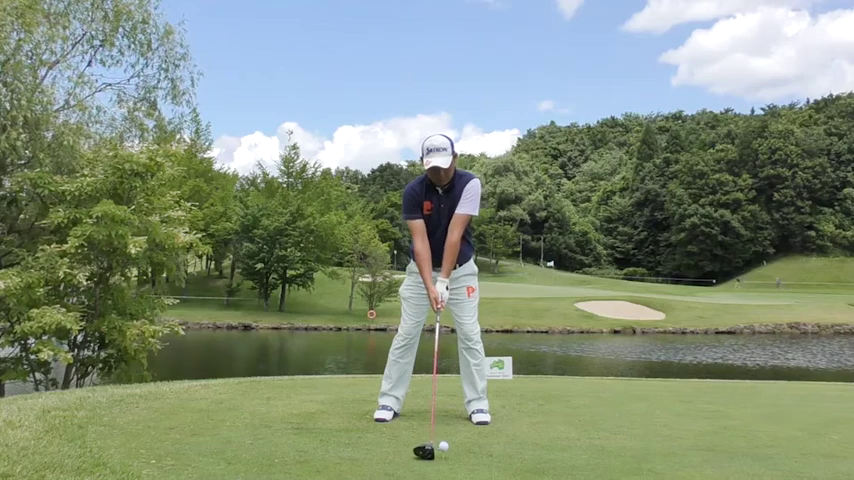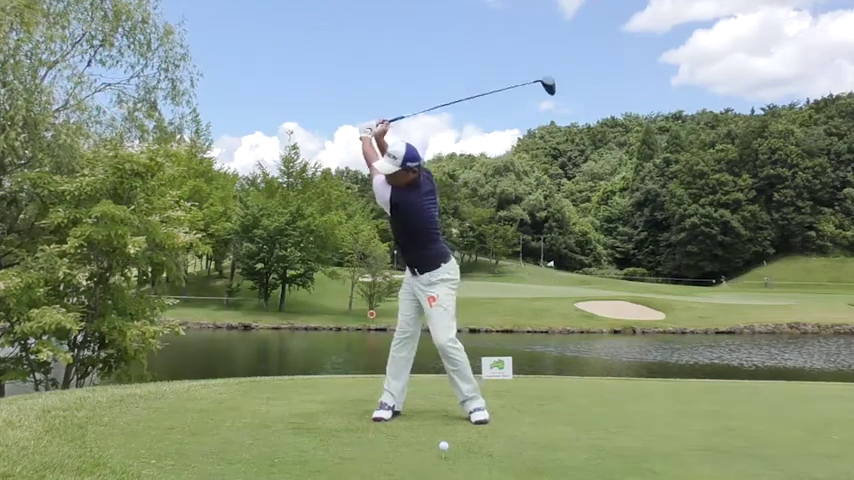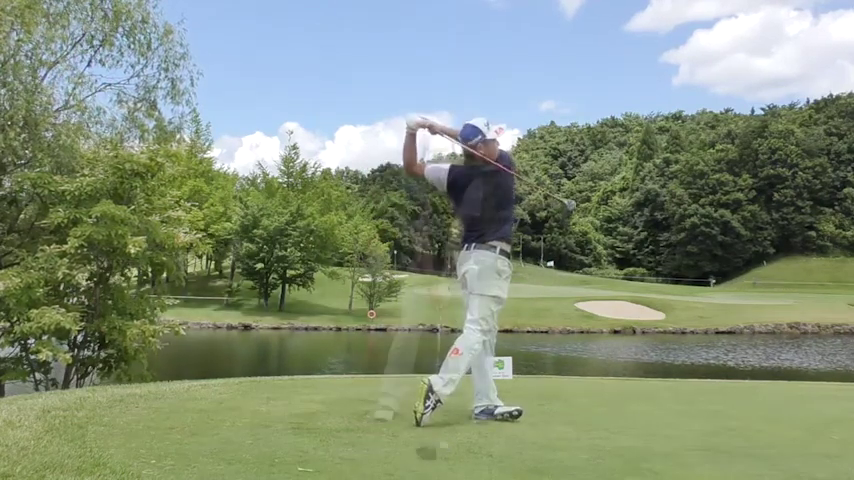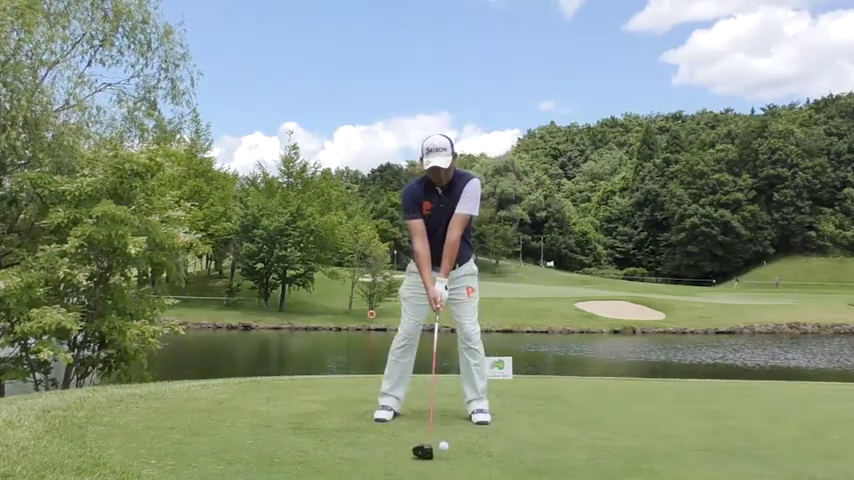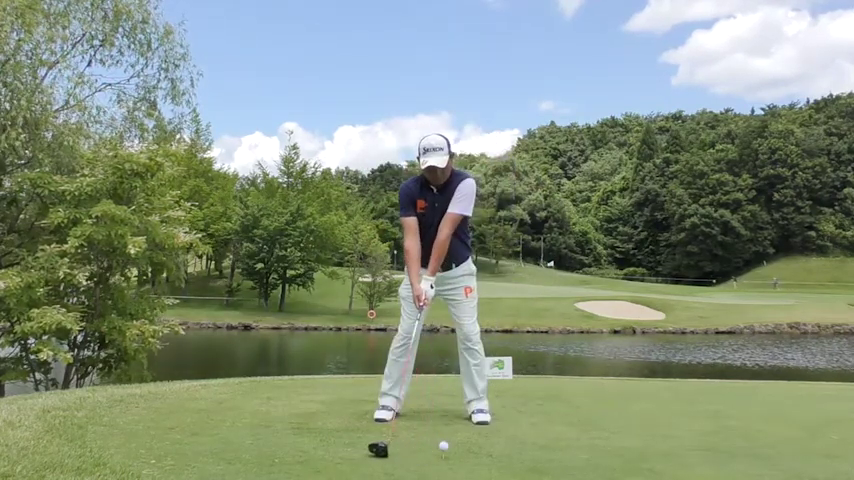
dt=1s
person 1, frame 1
left shoulder: (470, 184)
right shoulder: (413, 192)
left elbow: (455, 234)
right elbow: (420, 241)
left wrist: (444, 280)
right wrist: (429, 285)
left hip: (461, 271)
right hip: (422, 270)
left knee: (469, 334)
right knee: (406, 334)
left ankle: (477, 403)
right ankle: (389, 401)
person 1, frame 2
left shoulder: (393, 195)
right shoulder: (422, 177)
left elbow: (372, 163)
right elbow: (382, 166)
left wrist: (366, 138)
right wrist: (380, 138)
left hip: (437, 275)
right hip: (414, 272)
left knee: (444, 339)
right knee: (404, 333)
left ankle: (474, 401)
right ankle: (391, 400)
person 1, frame 3
left shoulder: (456, 177)
right shoulder: (504, 167)
left elbow: (411, 167)
left wrist: (411, 131)
right wrist: (439, 128)
left hip: (472, 257)
right hip: (490, 258)
left knee: (483, 332)
right knee: (476, 330)
left ankle: (486, 402)
right ankle: (439, 387)
person 1, frame 4
left shoulder: (469, 184)
right shoulder: (412, 192)
left elbow: (454, 234)
right elbow: (419, 241)
left wrist: (443, 280)
right wrist: (429, 285)
left hip: (460, 270)
right hip: (421, 270)
left knee: (469, 333)
right knee: (406, 333)
left ankle: (477, 403)
right ankle: (389, 401)
person 1, frame 5
left shoulder: (465, 184)
right shoulder: (409, 190)
left elbow: (445, 233)
right elbow: (411, 238)
left wrist: (431, 278)
right wrist: (415, 282)
left hip: (458, 270)
right hip: (419, 269)
left knee: (469, 333)
right knee: (406, 333)
left ankle: (478, 403)
right ankle: (389, 401)
